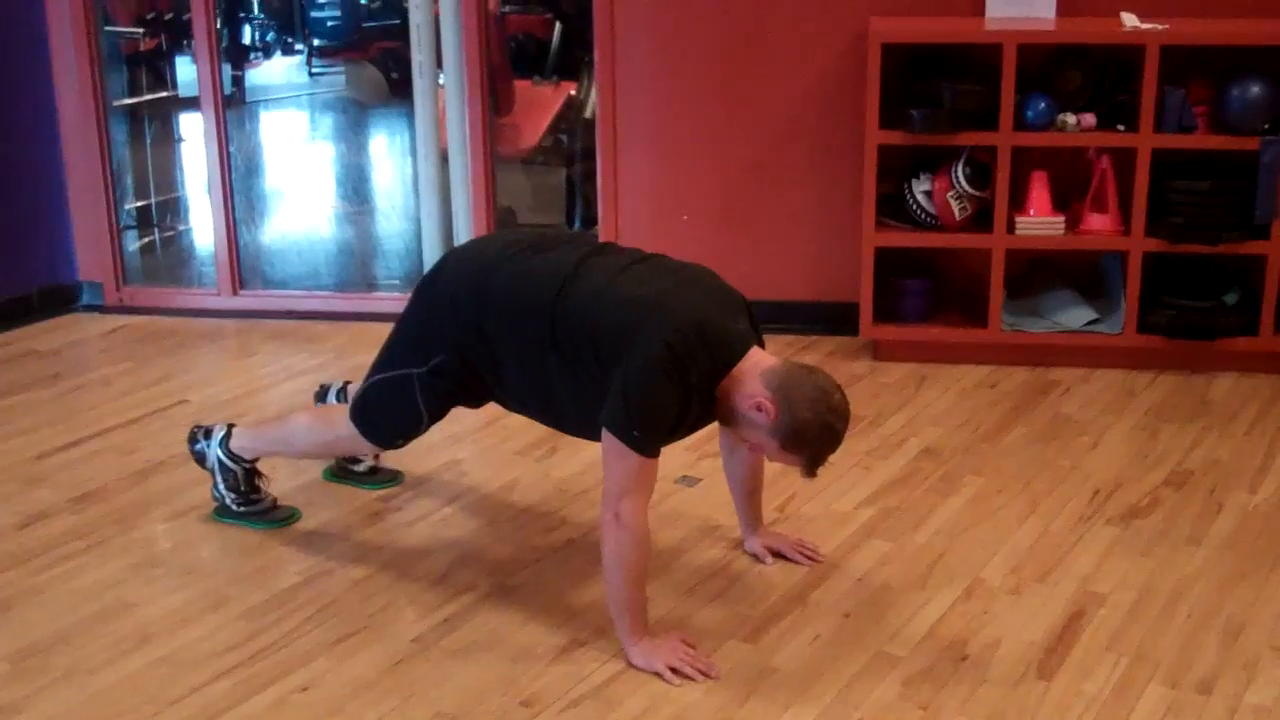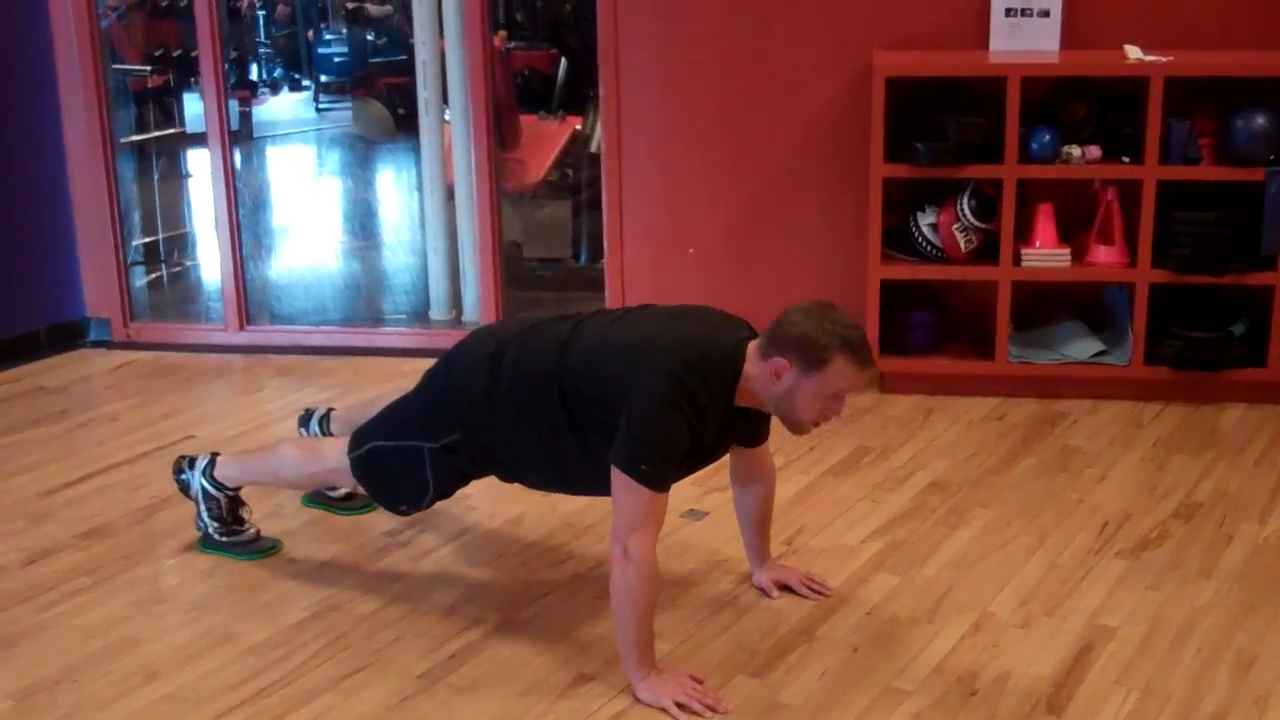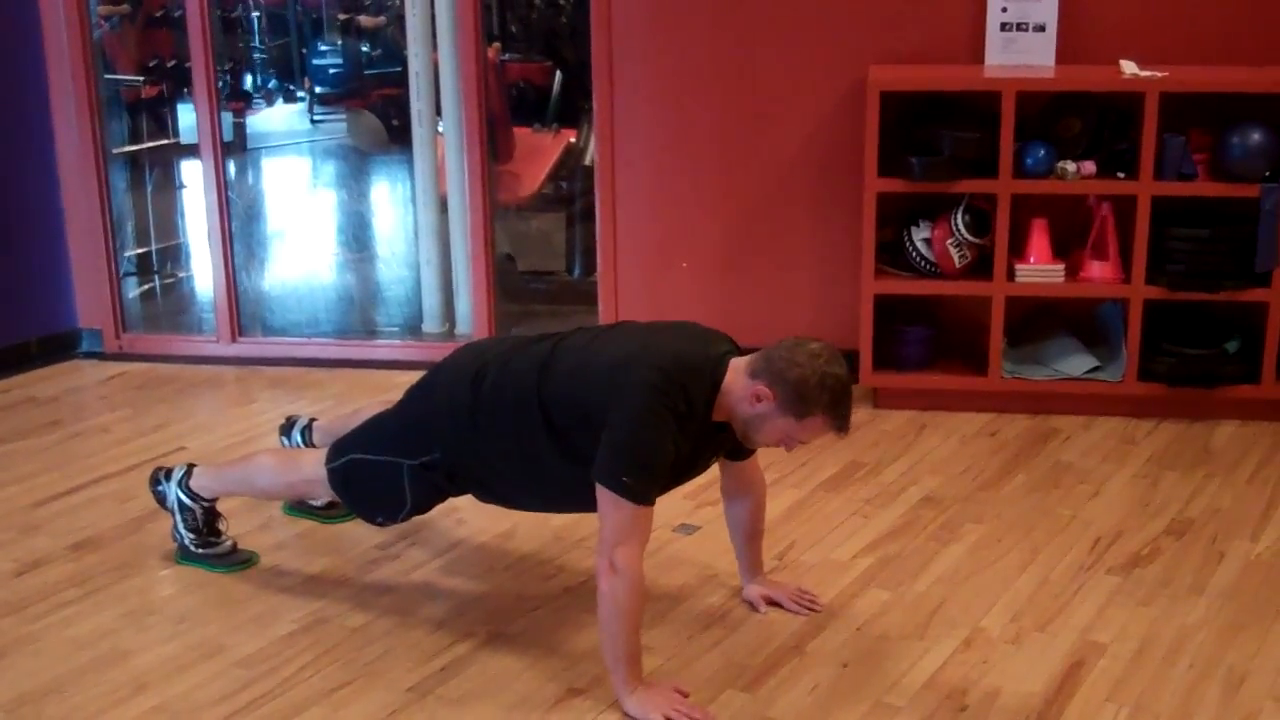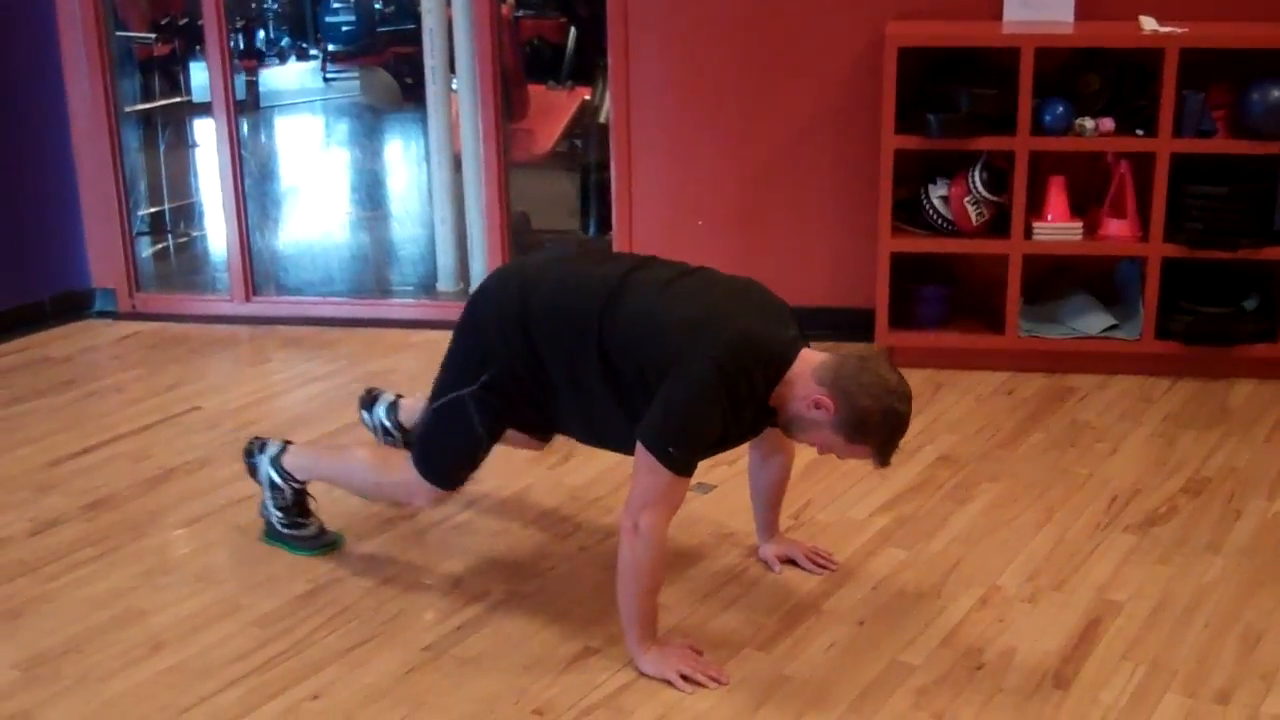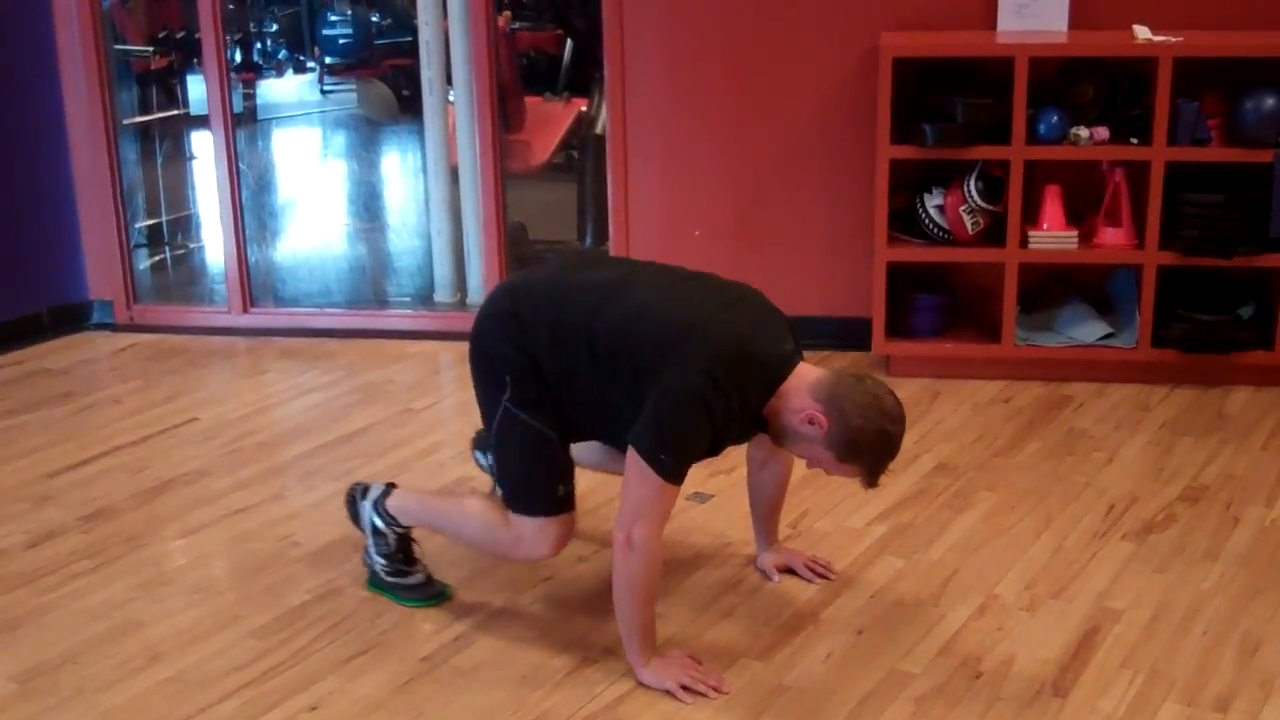
dt=1s
person 1, frame 1
left shoulder: (739, 337)
right shoulder: (664, 367)
left elbow: (735, 439)
right elbow: (622, 513)
left wrist: (753, 528)
right wrist: (637, 640)
left hip: (518, 271)
right hip: (470, 298)
right knee: (368, 431)
left ankle: (343, 393)
right ankle: (228, 446)
person 1, frame 2
left shoulder: (748, 360)
right shoulder: (672, 394)
left elbow: (752, 468)
right elbow: (632, 547)
left wrist: (760, 562)
left hip: (520, 370)
right hip: (483, 397)
left knee: (394, 433)
right knee: (354, 465)
left ankle: (323, 420)
right ankle: (212, 476)
person 1, frame 3
left shoulder: (733, 375)
right shoulder: (653, 405)
left elbow: (742, 483)
right elbow: (618, 561)
left wrist: (754, 577)
left hip: (501, 385)
right hip: (462, 419)
left knee: (391, 428)
right knee: (328, 475)
left ankle: (307, 432)
right ankle: (189, 486)
person 1, frame 4
left shoulder: (785, 350)
right shoulder: (714, 381)
left elbow: (771, 444)
right elbow: (642, 522)
left wrist: (768, 536)
right wrist: (643, 648)
left hip: (554, 307)
right hip: (514, 321)
left knee: (527, 434)
right knee: (425, 484)
left ankle: (393, 414)
right ankle: (282, 465)
person 1, frame 5
left shoulder: (781, 358)
right shoulder: (703, 390)
left elbow: (769, 451)
right elbow: (635, 535)
left wrist: (769, 546)
right wrist: (645, 659)
left hip: (569, 325)
right hip: (515, 342)
left knee: (643, 455)
right knee: (542, 536)
left ankle: (508, 448)
right ankle: (388, 511)
